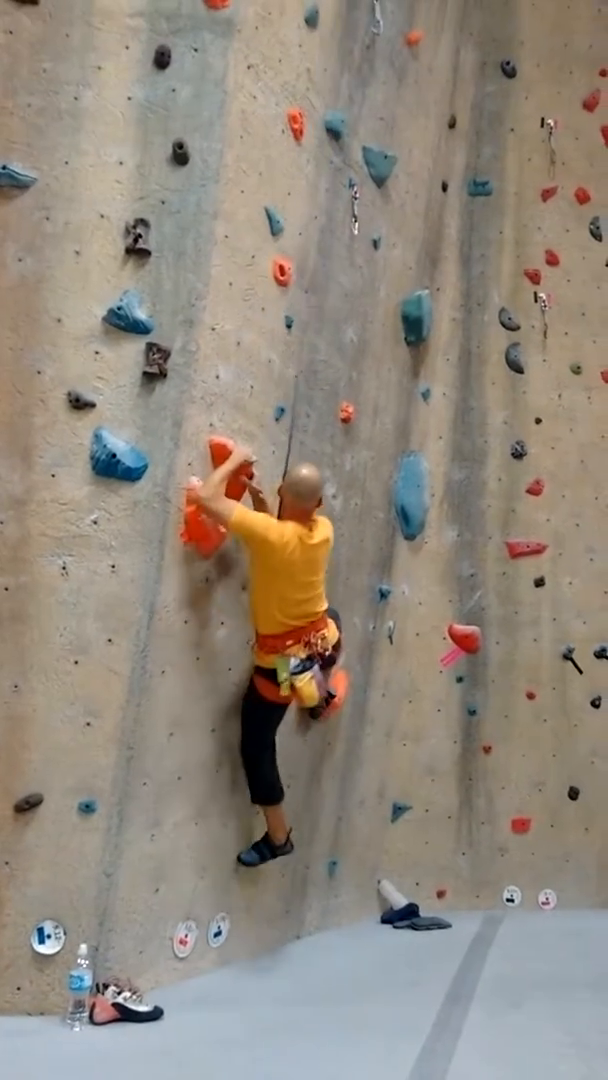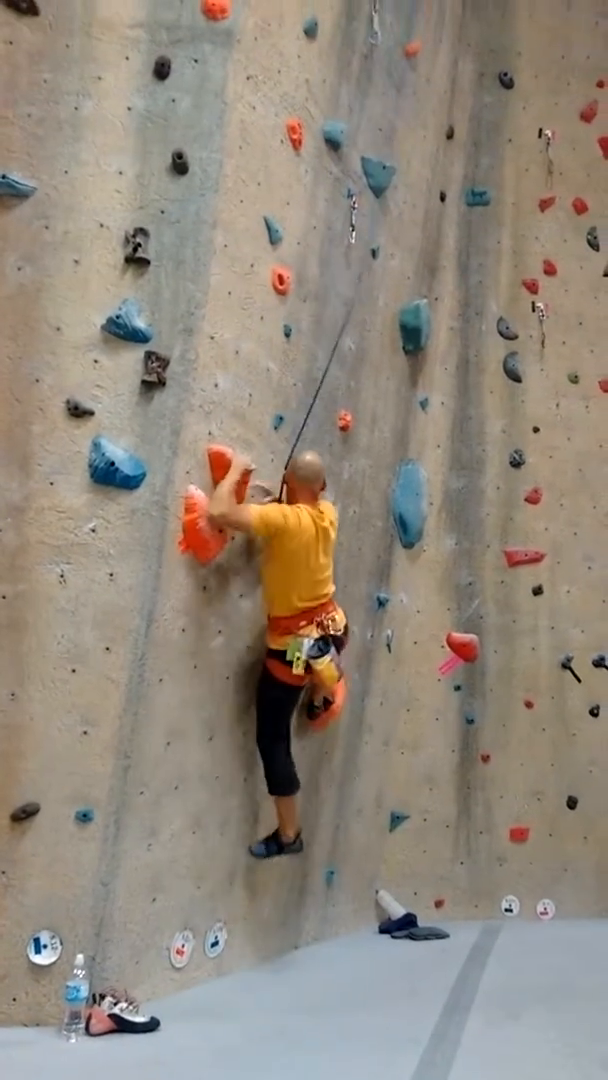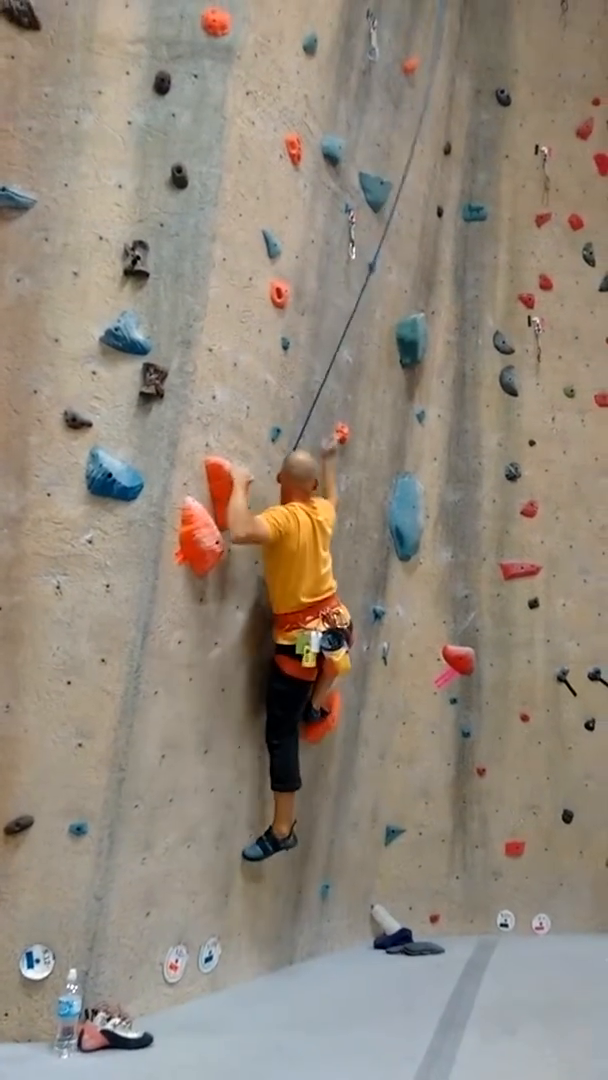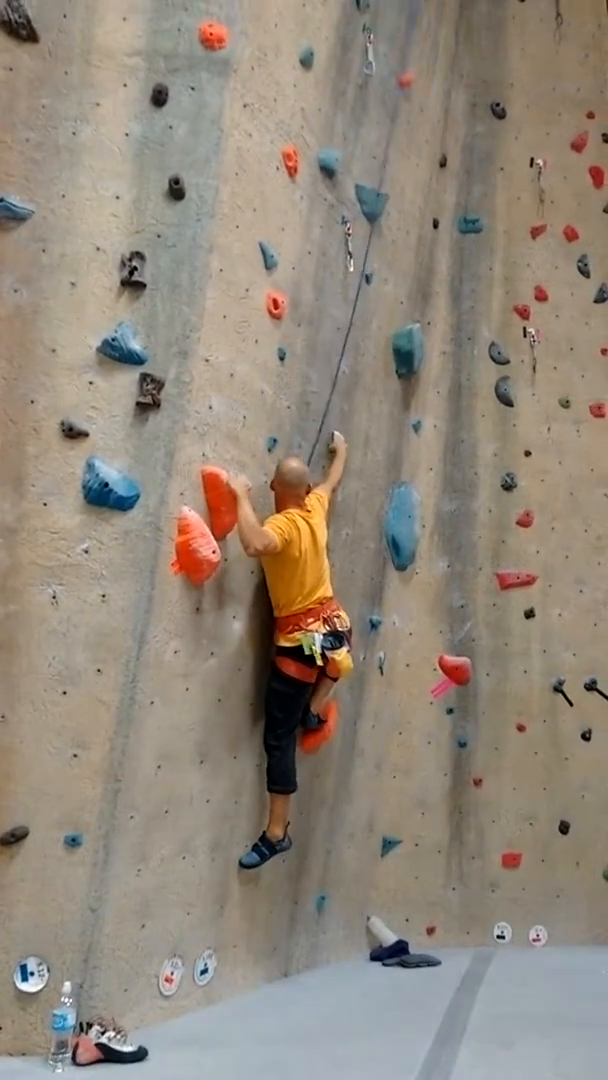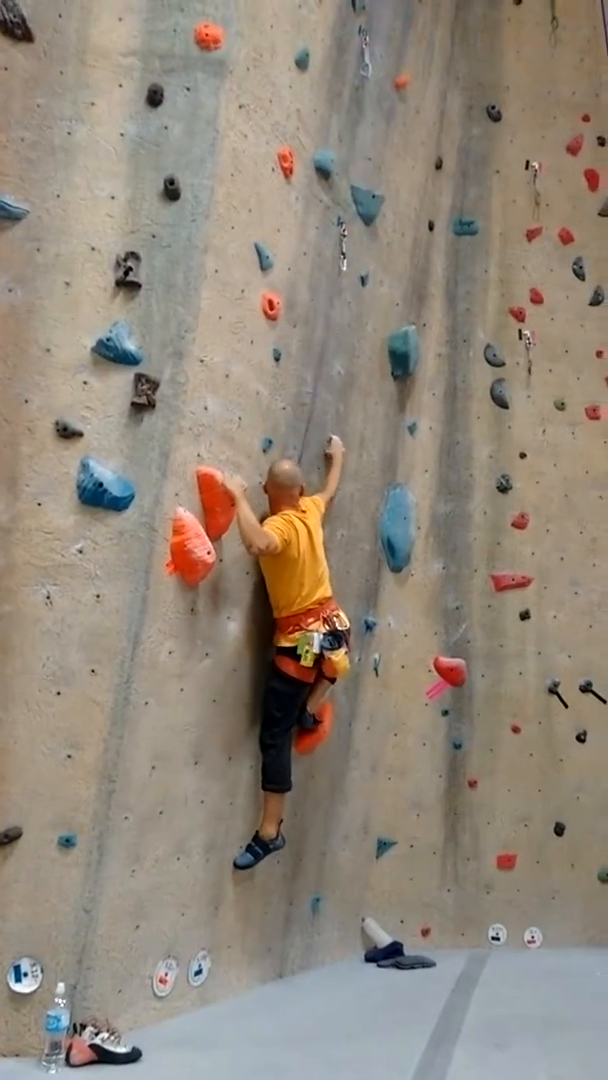
dt=0.2s
person 1, frame 1
left shoulder: (268, 530)
right shoulder: (324, 529)
left elbow: (202, 496)
left wrist: (234, 462)
right wrist: (264, 507)
left hip: (280, 659)
right hip: (323, 642)
left knee: (256, 748)
left ankle: (278, 836)
right ankle: (321, 695)
person 1, frame 2
left shoulder: (281, 518)
right shoulder: (328, 515)
left elbow: (217, 513)
left wrist: (235, 471)
right wrist: (281, 508)
left hip: (291, 641)
right hip: (329, 626)
left knee: (272, 737)
left ankle: (287, 833)
right ankle: (321, 696)
person 1, frame 3
left shoulder: (280, 519)
right shoulder: (323, 510)
left elbow: (238, 532)
left wrist: (240, 485)
right wrist: (330, 458)
left hip: (297, 637)
right hip: (333, 622)
left knee: (281, 735)
left ankle: (282, 829)
right ankle: (318, 704)
person 1, frame 4
left shoulder: (281, 525)
right shoulder: (316, 508)
left elbow: (254, 544)
right elbow: (333, 479)
left wrist: (242, 496)
right wrist: (340, 449)
left hip: (299, 639)
right hip: (333, 625)
left knee: (279, 736)
left ankle: (276, 833)
right ankle: (316, 709)
person 1, frame 5
left shoulder: (278, 526)
right shoulder: (311, 510)
left elbow: (257, 544)
right elbow: (331, 488)
left wrist: (239, 497)
right wrist: (337, 455)
left hip: (299, 638)
right hip: (332, 625)
left knee: (274, 734)
left ankle: (270, 831)
right ankle: (312, 709)
